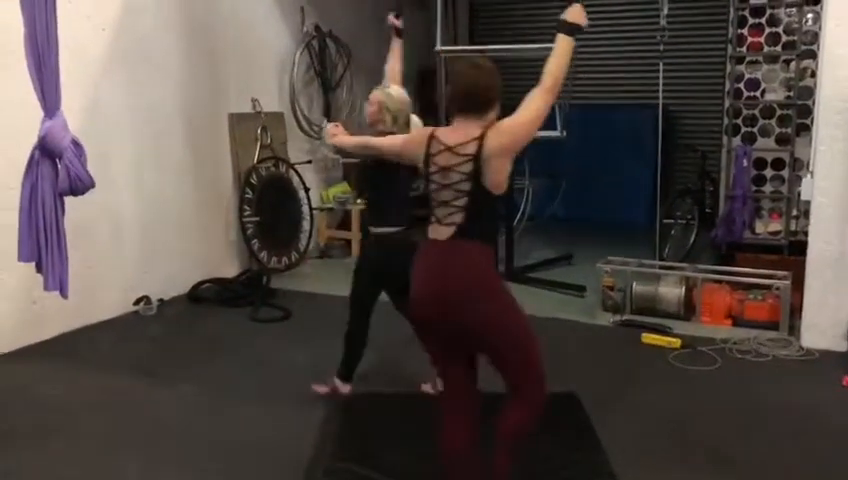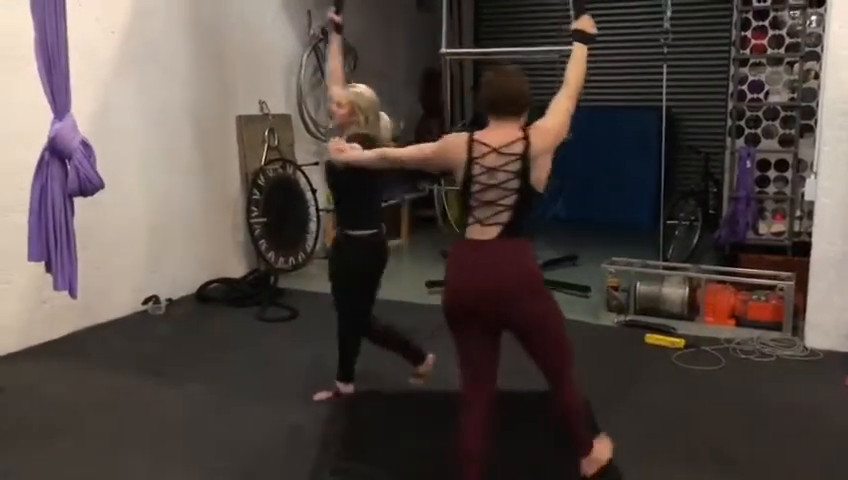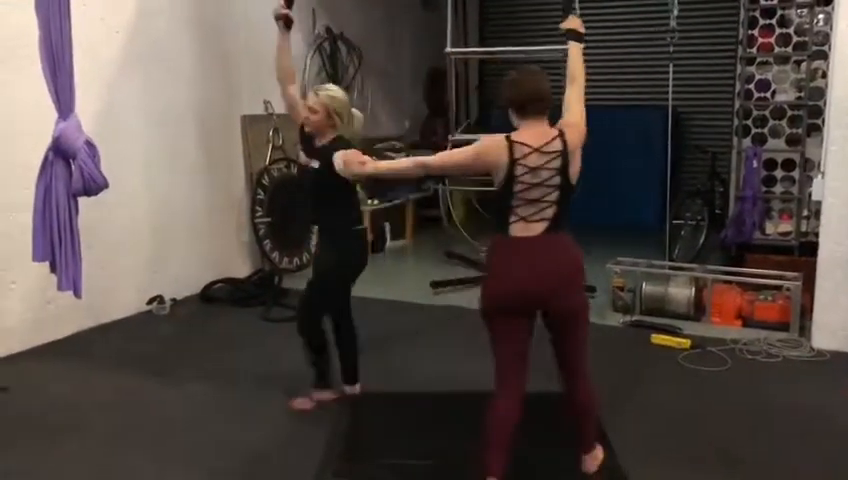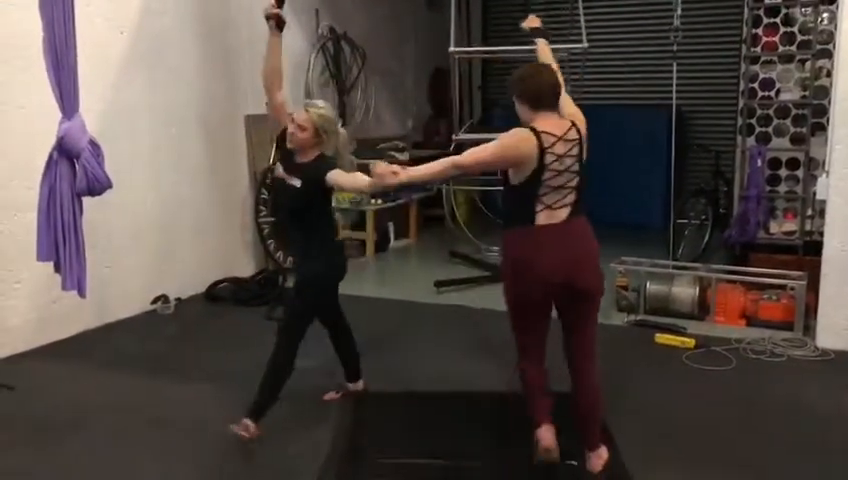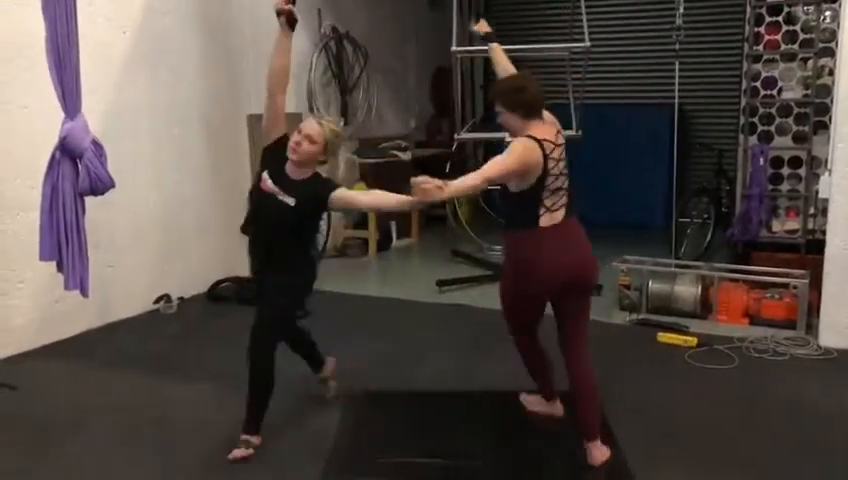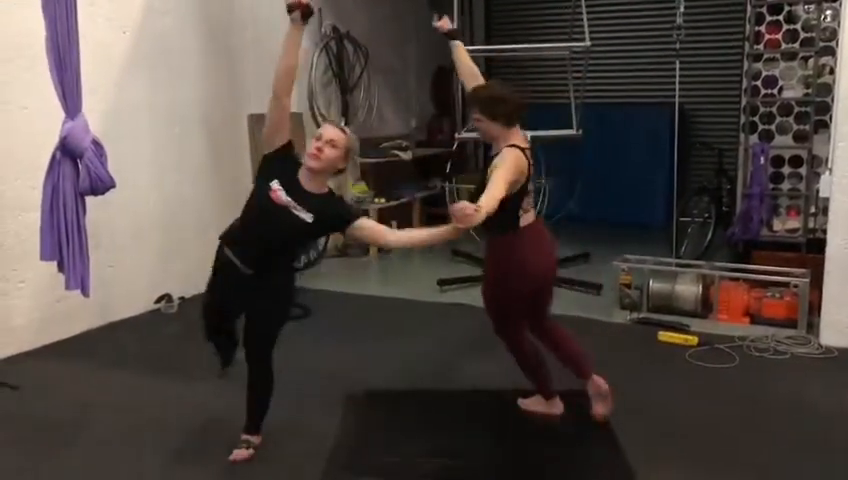
dt=0.2s
person 1, frame 1
left shoulder: (426, 141)
right shoulder: (501, 140)
left elbow: (373, 144)
right elbow: (548, 89)
left wrist: (343, 138)
left hip: (428, 274)
right hip: (472, 277)
left knee: (458, 393)
right knee: (529, 390)
person 1, frame 2
left shoulder: (461, 147)
right shoulder: (543, 141)
left elbow: (398, 155)
right elbow: (570, 91)
left wrist: (353, 155)
right wrist: (582, 39)
left hip: (464, 271)
right hip: (515, 272)
left knee: (477, 389)
right knee: (560, 375)
person 1, frame 3
left shoulder: (497, 149)
right shoulder: (572, 137)
left elbow: (428, 165)
right elbow: (576, 88)
left wrist: (372, 166)
right wrist: (575, 38)
left hip: (508, 267)
right hip: (560, 264)
left knee: (510, 377)
right knee: (575, 368)
person 1, frame 4
left shoulder: (519, 141)
right shoulder: (575, 125)
left elbow: (461, 163)
right elbow: (555, 80)
left wrist: (405, 176)
right wrist: (540, 36)
left hip: (530, 254)
right hip: (580, 249)
left knee: (532, 349)
right knee: (582, 356)
left ankle: (545, 429)
right ankle: (593, 449)
person 1, frame 5
left shoulder: (522, 150)
right shoulder: (552, 129)
left elbow: (484, 175)
right elbow: (511, 82)
left wrist: (445, 190)
right wrist: (491, 41)
left hip: (532, 254)
right hip: (572, 248)
left knee: (523, 332)
right knee: (576, 347)
left ankle: (549, 399)
right ankle: (594, 442)
person 1, frame 6
left shoulder: (510, 157)
right shoulder: (509, 135)
left elbow: (496, 190)
right elbow: (475, 82)
left wrist: (477, 213)
right wrist: (453, 38)
left hip: (512, 255)
right hip: (538, 246)
left knee: (509, 329)
right knee: (541, 322)
left ankle: (550, 398)
right ankle: (594, 382)
person 2, frame 1
right shoulder: (381, 138)
right elbow: (391, 82)
right wrist: (397, 38)
left hip: (389, 243)
right hip: (384, 240)
left knee: (403, 310)
right knee: (359, 310)
left ankle: (438, 377)
right ankle: (343, 380)
person 2, frame 2
left shoulder: (364, 145)
right shoulder: (345, 139)
left elbow: (357, 164)
right elbow: (334, 82)
right wrist: (336, 35)
left hip: (365, 244)
right hip: (345, 241)
left knee: (360, 322)
right knee: (346, 314)
left ankle: (419, 358)
right ankle: (344, 382)
person 2, frame 3
left shoulder: (338, 149)
right shoulder: (308, 137)
right elbow: (286, 83)
left wrist: (339, 165)
left hip: (347, 245)
right hip: (329, 242)
left knee: (308, 317)
right knee: (336, 312)
left ankle: (323, 385)
right ankle: (350, 382)
person 2, frame 4
left shoulder: (323, 169)
right shoulder: (286, 150)
left elbow: (353, 181)
right elbow: (272, 86)
left wrist: (380, 182)
left hip: (323, 259)
right hip: (306, 256)
left knee: (287, 335)
right knee: (329, 316)
left ankle: (253, 418)
right ankle: (354, 380)
person 2, frame 5
left shoulder: (318, 191)
right shoulder: (275, 154)
left elbow: (366, 198)
right elbow: (275, 91)
left wrist: (413, 199)
left hip: (291, 274)
right hip: (263, 264)
left knee: (260, 347)
right knee: (279, 326)
left ankle: (251, 433)
right ankle: (323, 365)
person 2, frame 6
left shoulder: (336, 209)
right shoulder: (280, 161)
left elbow: (393, 237)
right elbow: (281, 90)
left wrist: (451, 230)
left hip: (270, 286)
right hip: (230, 263)
left knee: (258, 359)
right knee: (215, 326)
left ankle: (251, 433)
right ankle: (226, 354)
